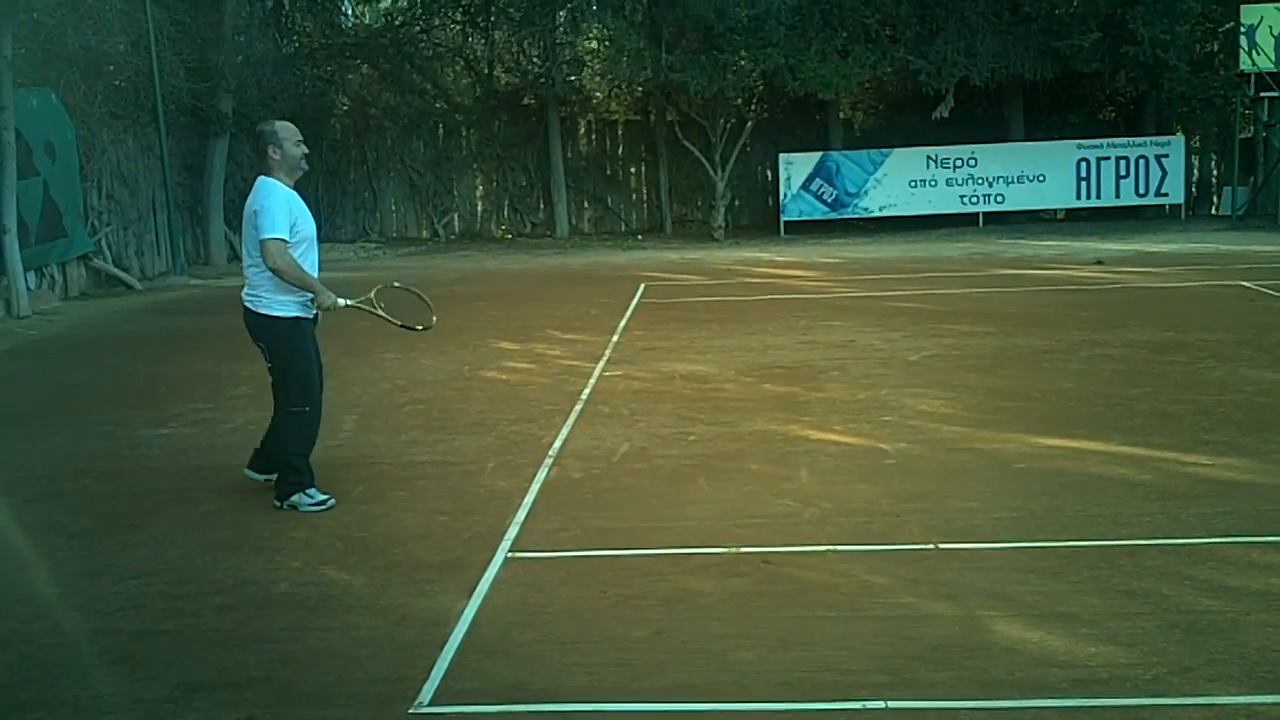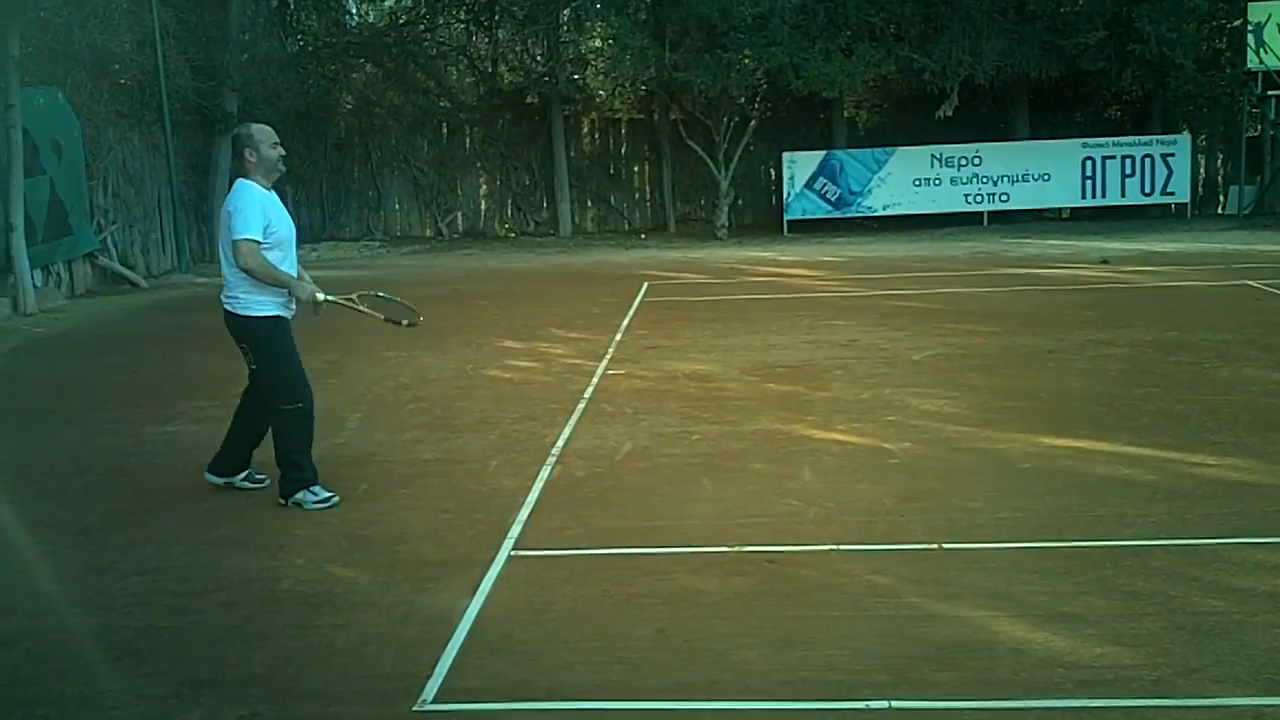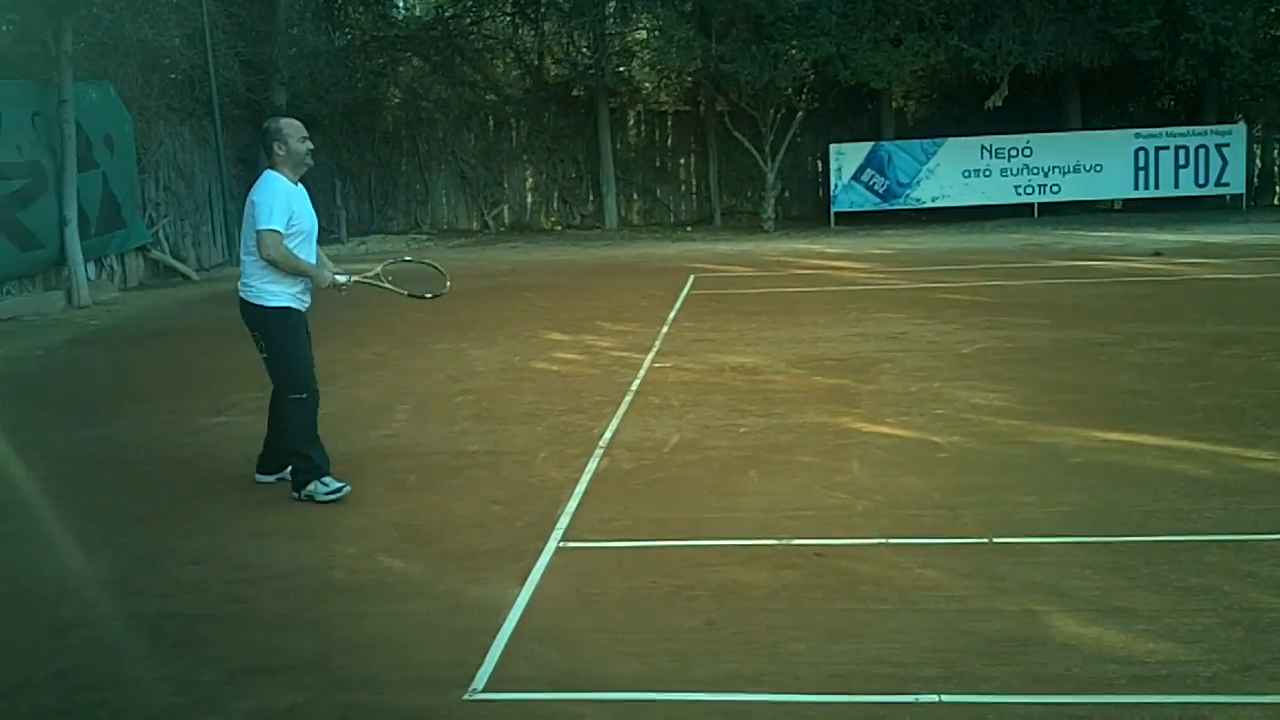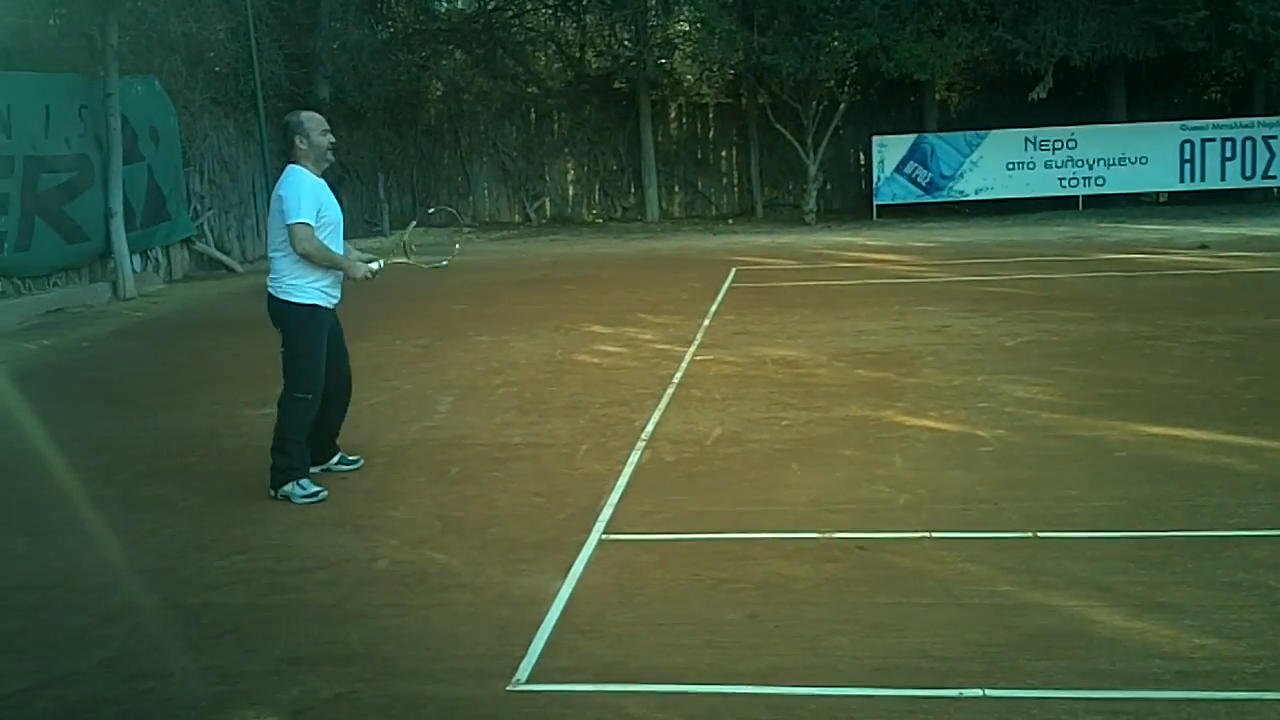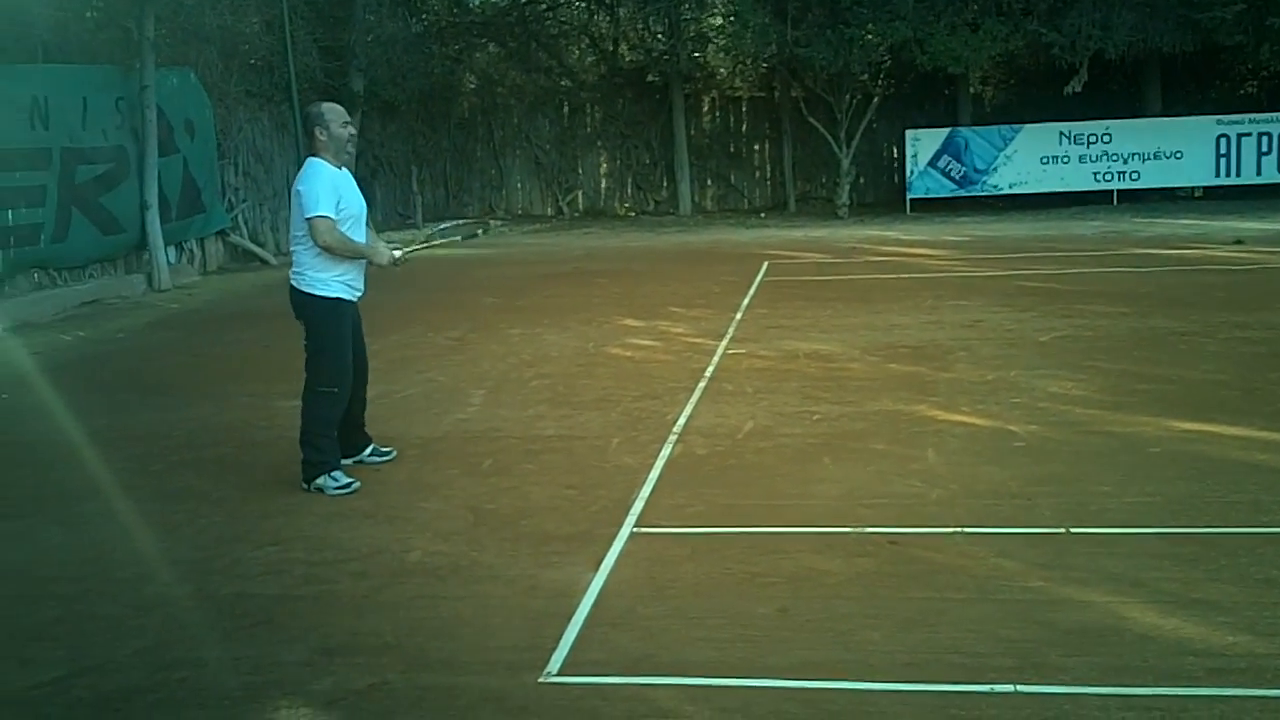
dt=0.3s
person 1, frame 1
left shoulder: (284, 194)
right shoulder: (272, 197)
right elbow: (275, 259)
left wrist: (313, 294)
right wrist: (318, 290)
left hip: (289, 314)
right hip: (277, 317)
left knee: (301, 395)
right knee: (301, 402)
left ankle: (269, 462)
right ankle: (292, 488)
person 1, frame 2
left shoulder: (267, 196)
right shoulder: (247, 198)
right elbow: (247, 259)
left wrist: (305, 281)
right wrist: (294, 285)
left hip: (266, 314)
right hip: (257, 316)
left knee: (265, 394)
right knee: (294, 399)
left ankle: (228, 466)
right ankle: (298, 485)
person 1, frame 3
left shoulder: (295, 189)
right shoulder: (272, 190)
right elbow: (270, 249)
left wrist: (326, 268)
right wrist: (314, 273)
left hip: (287, 306)
right hip: (270, 307)
left knee: (296, 387)
right knee: (298, 390)
left ankle: (275, 463)
right ankle: (311, 476)
person 1, frame 4
left shoulder: (315, 183)
right shoulder: (297, 183)
right elbow: (303, 243)
left wrist: (354, 256)
right wrist: (347, 265)
left hip: (318, 302)
right hip: (297, 304)
left knee: (337, 382)
right knee: (304, 389)
left ankle: (320, 453)
right ankle: (287, 476)
person 1, frame 5
left shoulder: (342, 174)
right shoulder: (317, 177)
left elbow: (355, 224)
right elbow: (325, 237)
left wrist: (379, 245)
right wrist: (371, 253)
left hip: (342, 295)
right hip: (321, 296)
left knee: (354, 375)
right knee: (328, 381)
left ankle: (353, 444)
right ankle: (319, 469)
